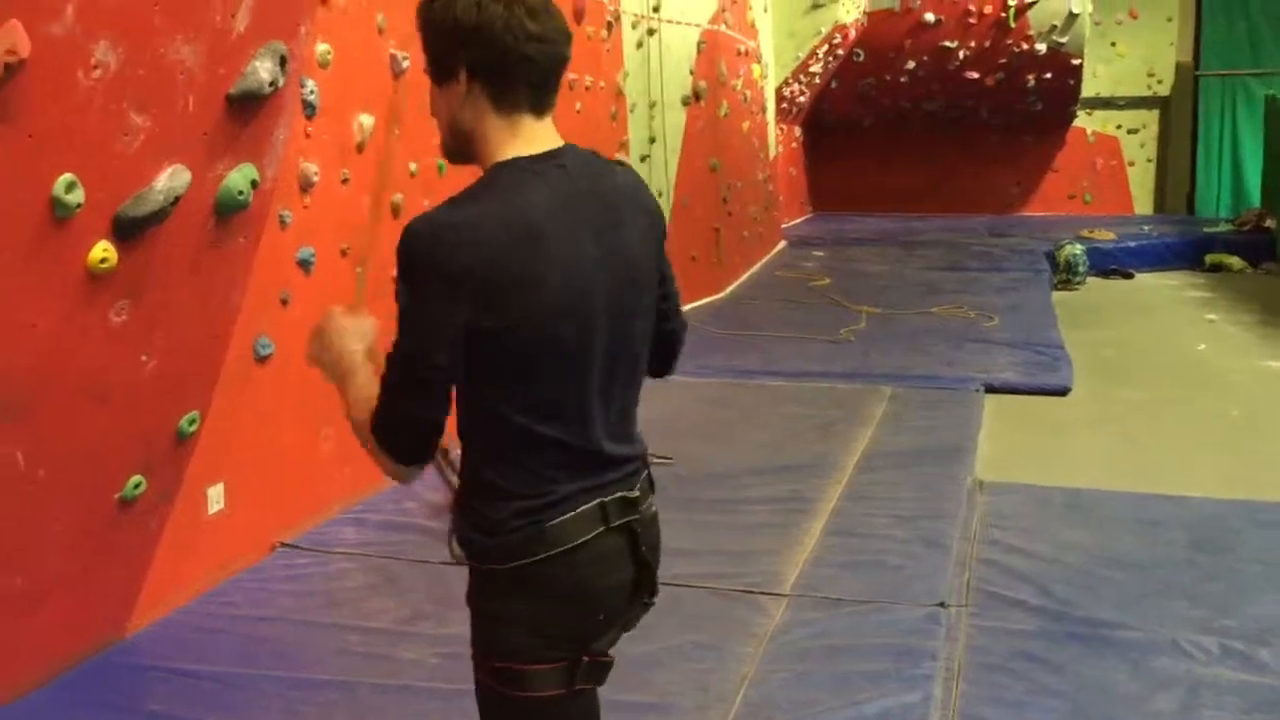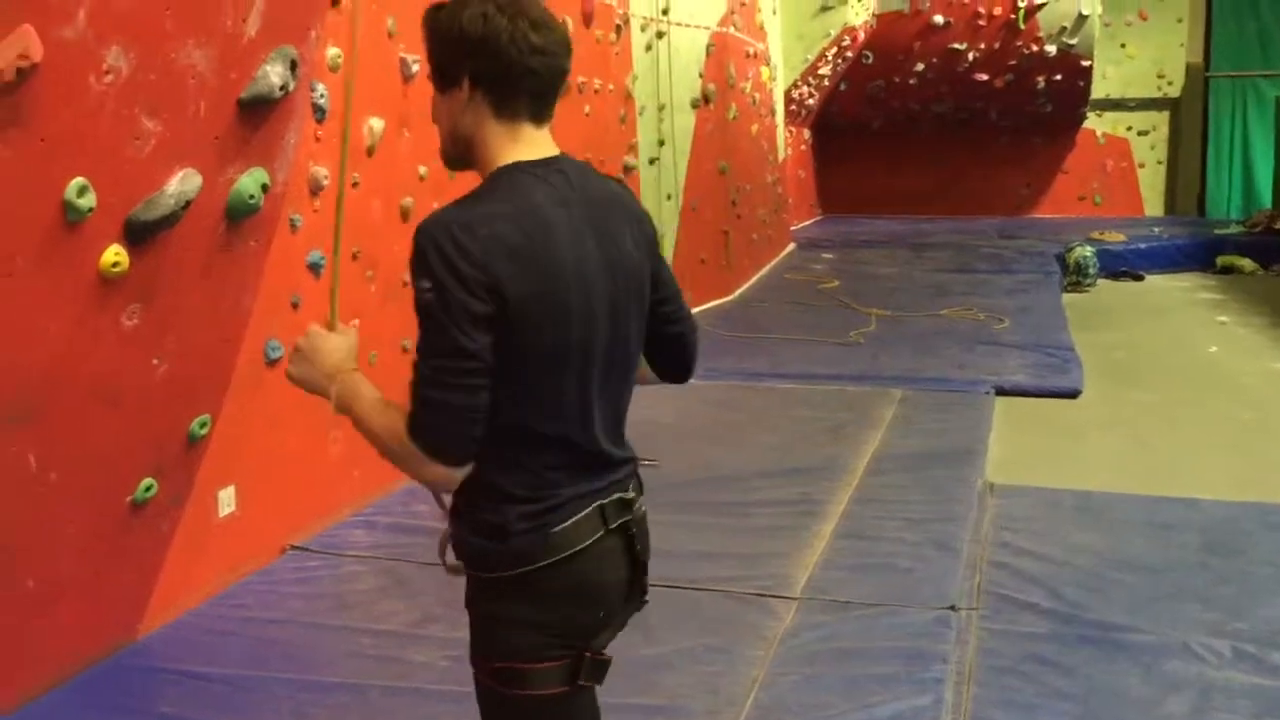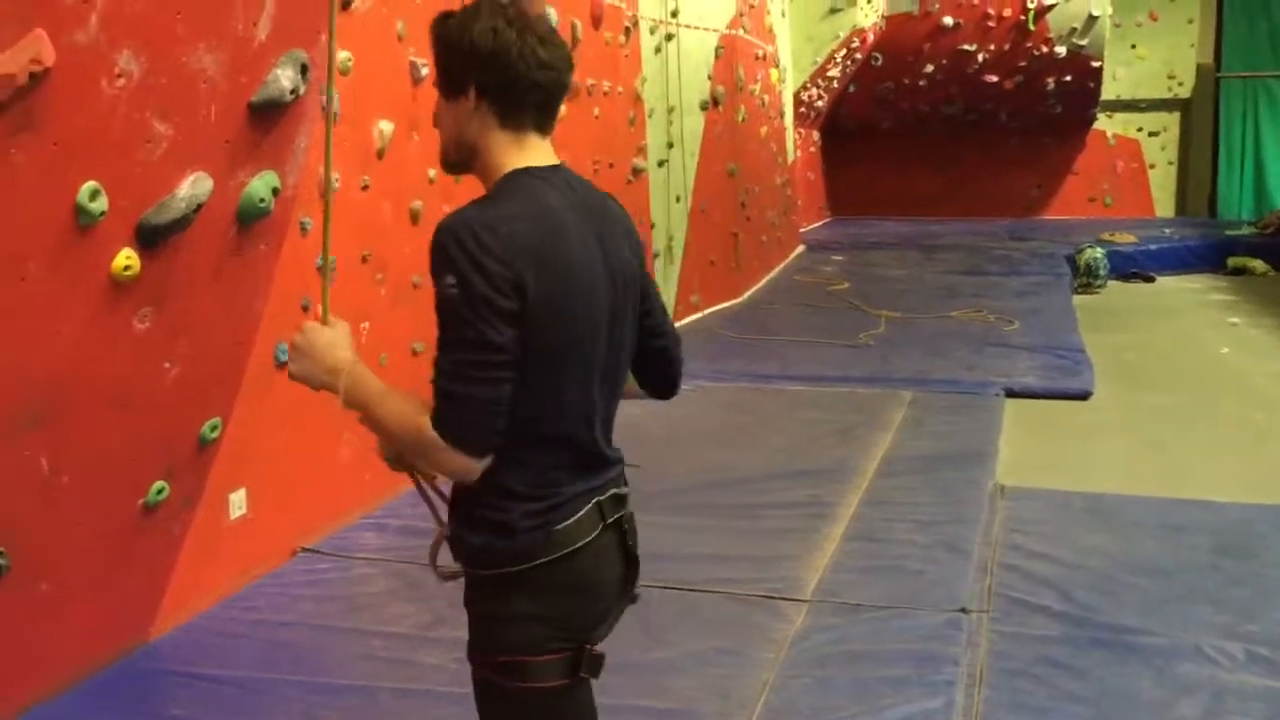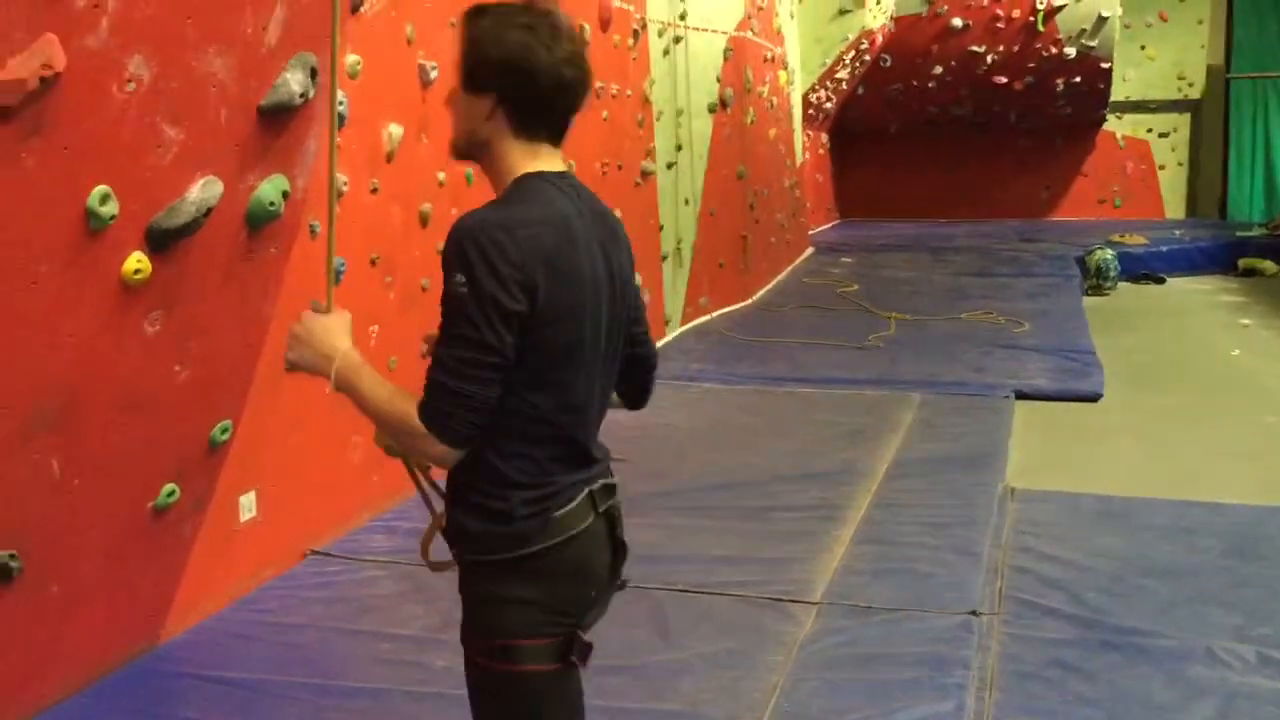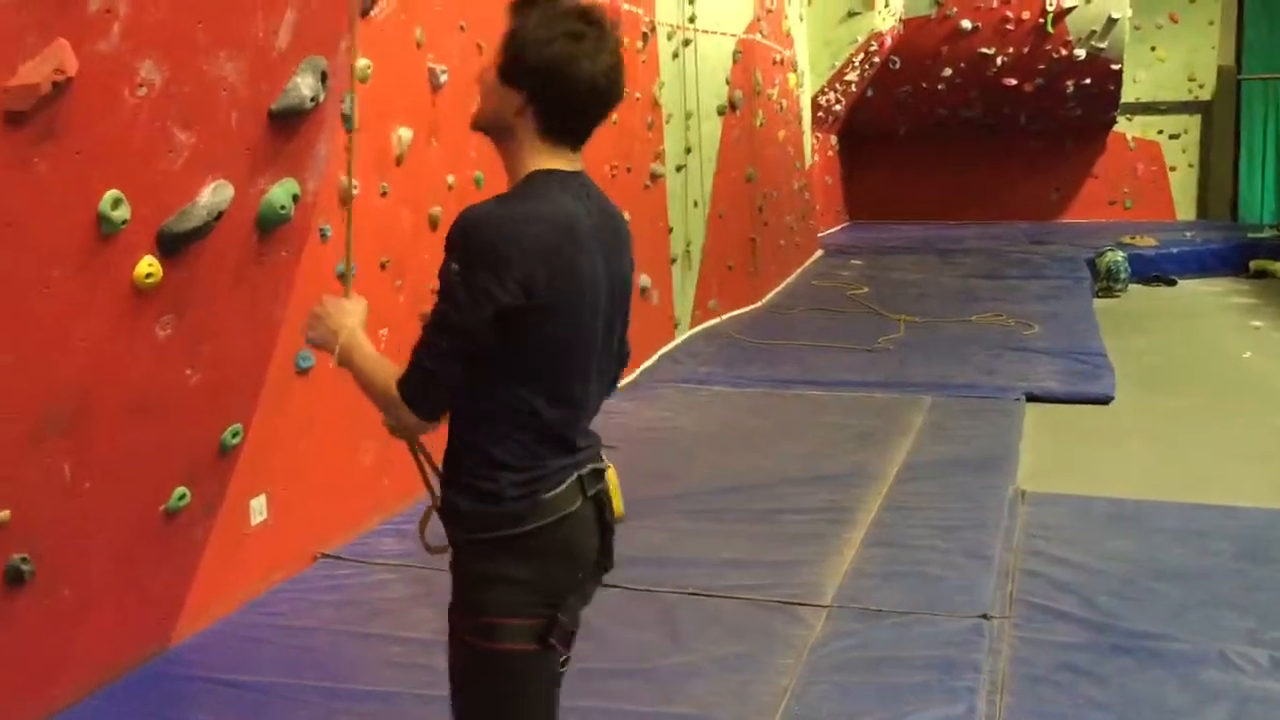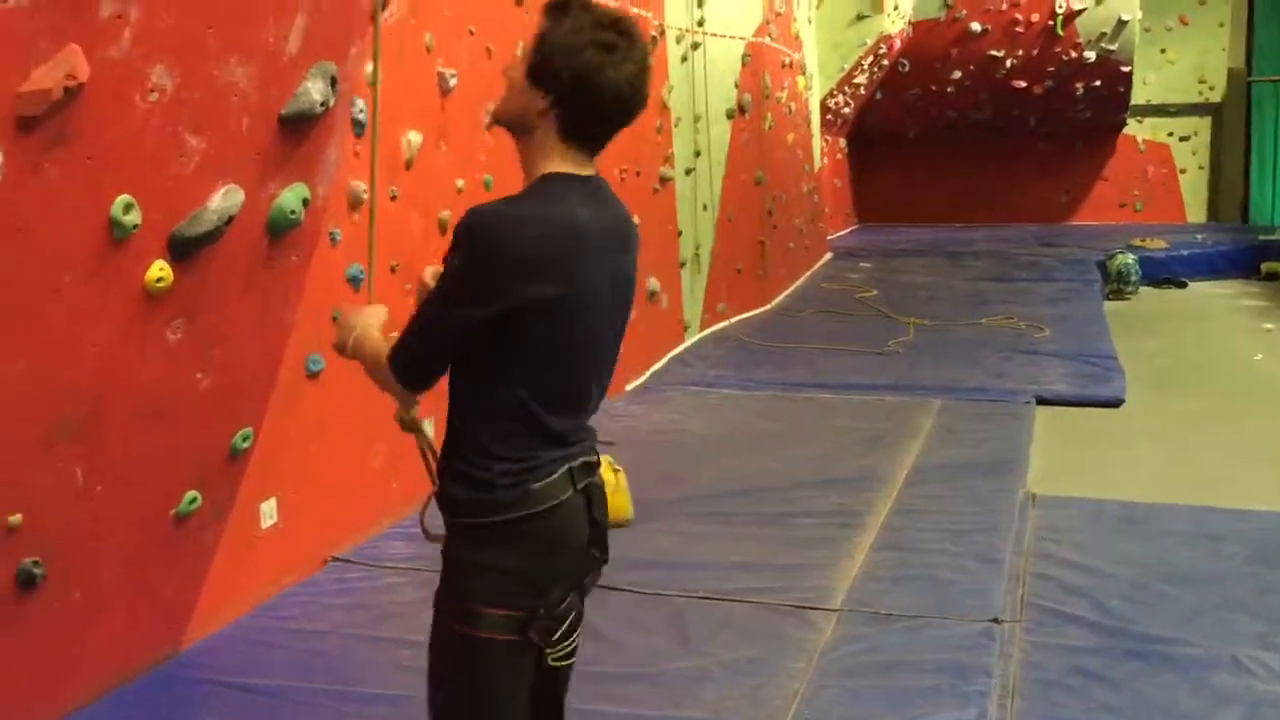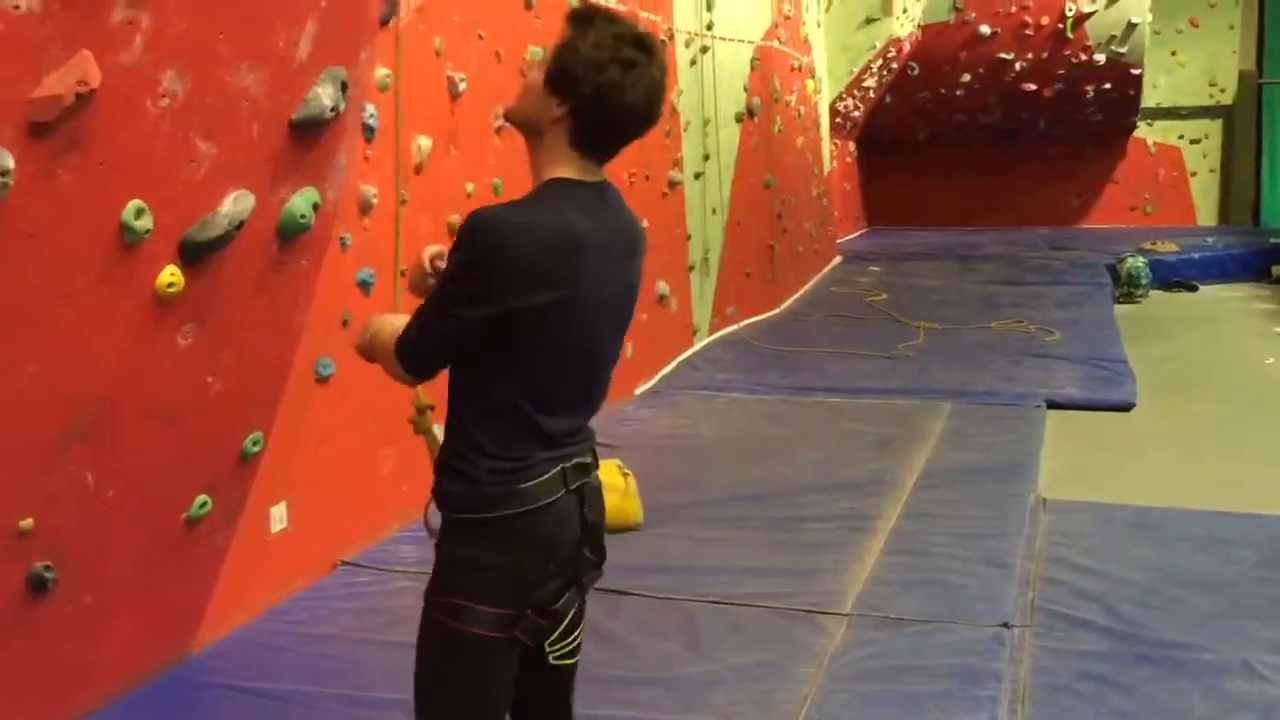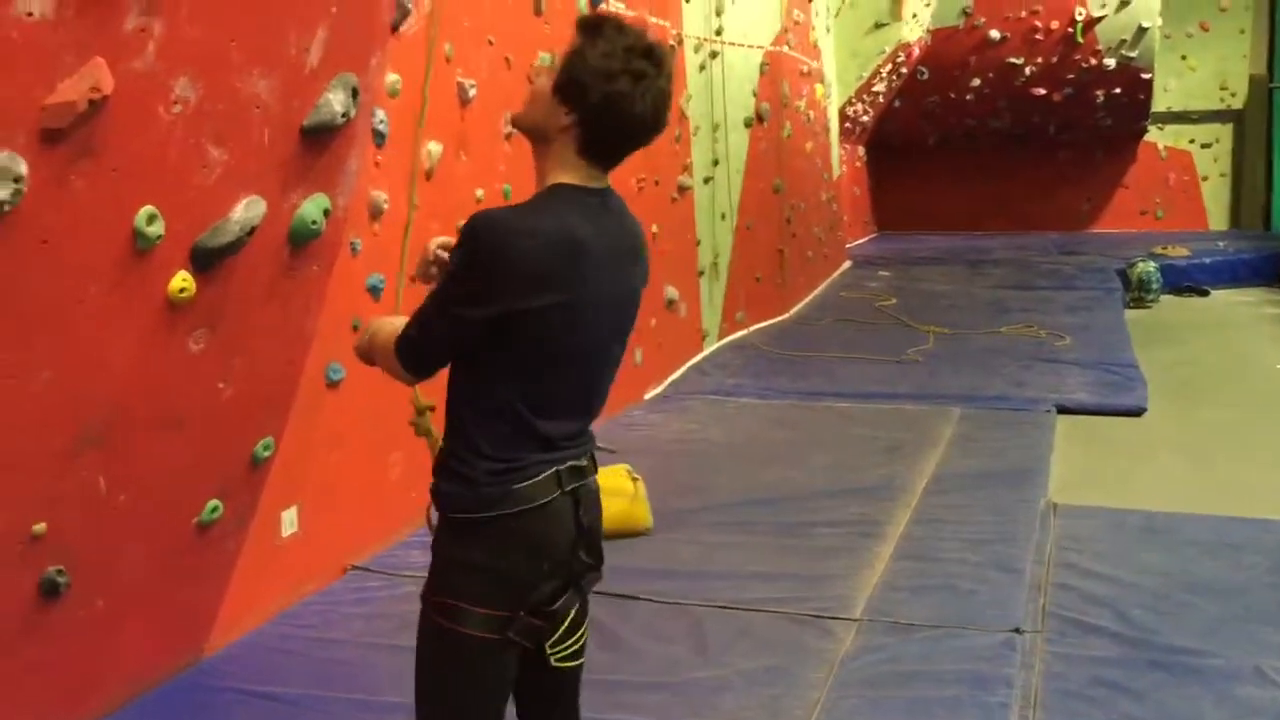
dt=0.1s
person 1, frame 1
left shoulder: (450, 237)
right shoulder: (629, 194)
left elbow: (403, 449)
left wrist: (352, 360)
left hip: (537, 562)
right hip: (623, 532)
person 1, frame 2
left shoulder: (461, 238)
right shoulder: (618, 205)
left elbow: (444, 460)
right elbow: (677, 358)
left wrist: (338, 378)
left hip: (536, 565)
right hip: (614, 534)
person 1, frame 3
left shoulder: (478, 238)
right shoulder: (606, 217)
left elbow: (464, 450)
right elbow: (664, 375)
left wrist: (341, 369)
left hip: (533, 567)
right hip: (595, 539)
person 1, frame 4
left shoulder: (491, 238)
right shoulder: (603, 224)
left elbow: (442, 440)
right elbow: (635, 385)
left wrist: (338, 360)
left hip: (524, 554)
right hip: (584, 528)
person 1, frame 5
left shoulder: (496, 231)
right shoulder: (604, 221)
left elbow: (416, 406)
left wrist: (344, 335)
left hip: (515, 536)
right hip: (572, 510)
person 1, frame 6
left shoulder: (500, 229)
right shoulder: (613, 221)
left elbow: (406, 379)
left wrist: (363, 333)
left hip: (505, 526)
right hip: (570, 502)
person 1, frame 7
left shoulder: (504, 232)
right shoulder: (619, 227)
left elbow: (412, 361)
left wrist: (378, 332)
right wrist: (456, 282)
left hip: (499, 522)
right hip: (568, 504)
person 1, frame 8
left shoulder: (506, 235)
right shoulder: (623, 235)
left elbow: (412, 360)
left wrist: (378, 334)
left hip: (496, 522)
right hip: (567, 506)
